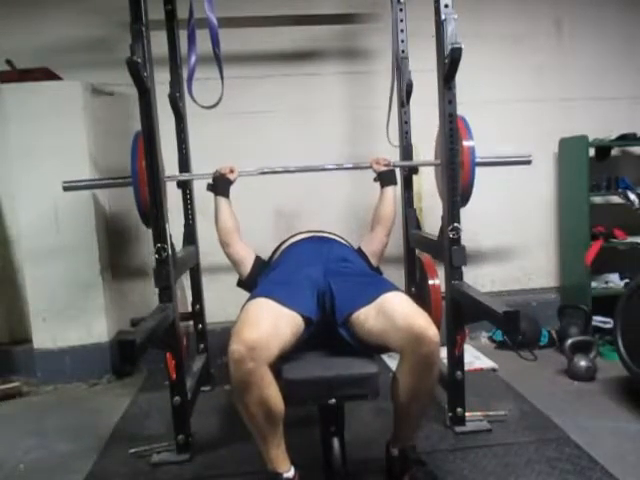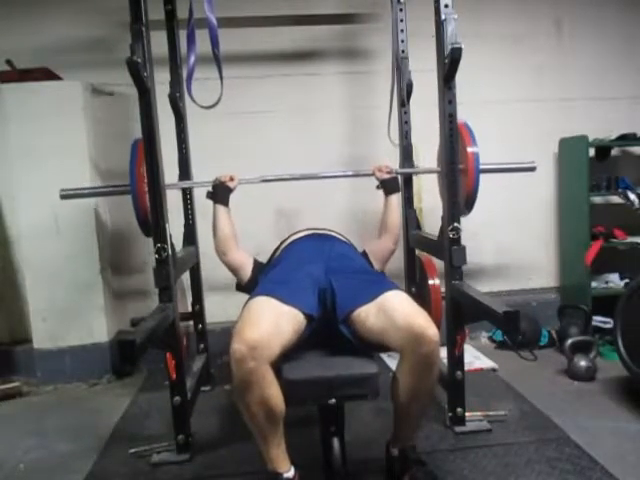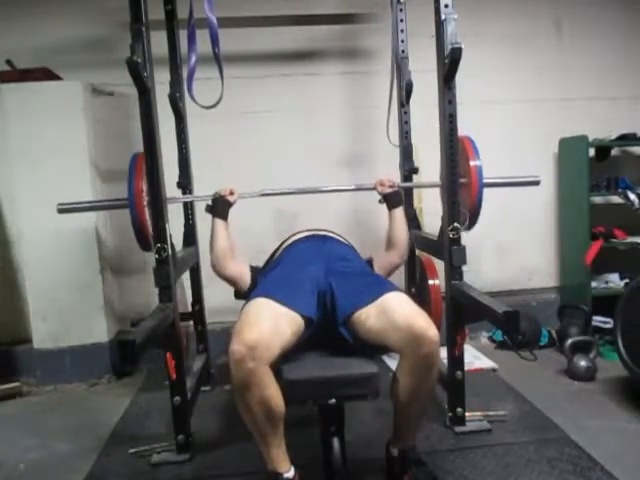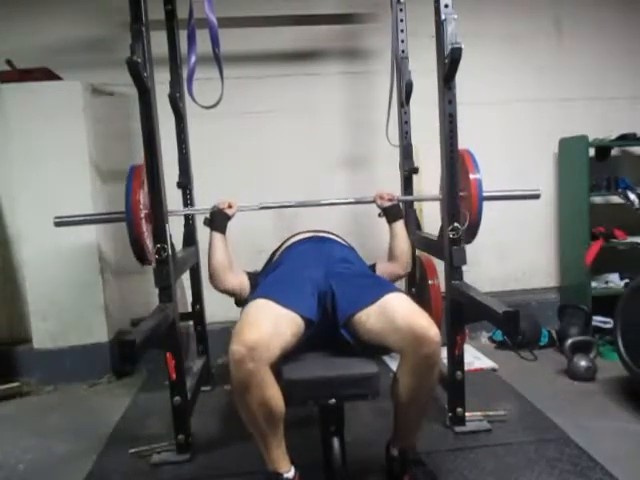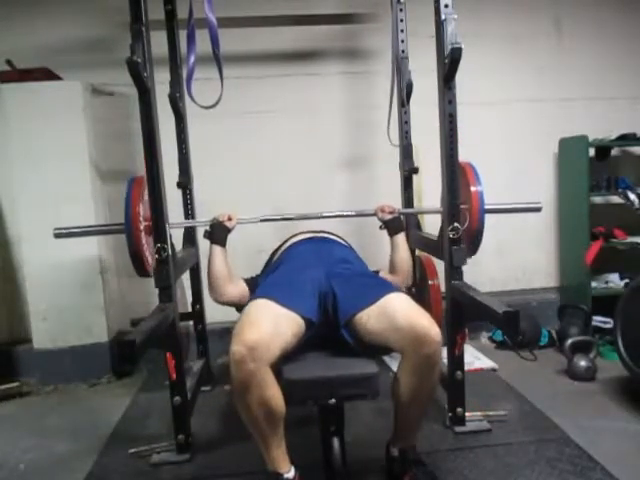
dt=0.4s
person 1, frame 1
left shoulder: (359, 261)
right shoulder: (268, 271)
left elbow: (380, 231)
right elbow: (232, 242)
left wrist: (388, 180)
right wrist: (222, 190)
left knee: (425, 338)
right knee: (244, 351)
left ankle: (402, 451)
person 1, frame 2
left shoulder: (361, 264)
right shoulder: (266, 273)
left elbow: (388, 240)
right elbow: (228, 251)
left wrist: (392, 189)
right wrist: (221, 199)
left knee: (425, 338)
right knee: (246, 350)
left ankle: (401, 451)
person 1, frame 3
left shoulder: (360, 266)
right shoulder: (267, 274)
left elbow: (396, 253)
right elbow: (225, 265)
left wrist: (395, 202)
right wrist: (220, 212)
left knee: (424, 338)
right knee: (245, 351)
left ankle: (401, 452)
person 1, frame 4
left shoulder: (361, 271)
right shoulder: (264, 280)
left elbow: (400, 265)
right elbow: (224, 280)
left wrist: (395, 215)
right wrist: (218, 225)
left knee: (426, 338)
right knee: (245, 352)
left ankle: (401, 452)
person 1, frame 5
left shoulder: (357, 274)
right shoulder: (263, 284)
left elbow: (401, 279)
right elbow: (223, 291)
left wrist: (396, 228)
right wrist: (219, 238)
left knee: (426, 338)
right knee: (246, 352)
left ankle: (401, 452)
